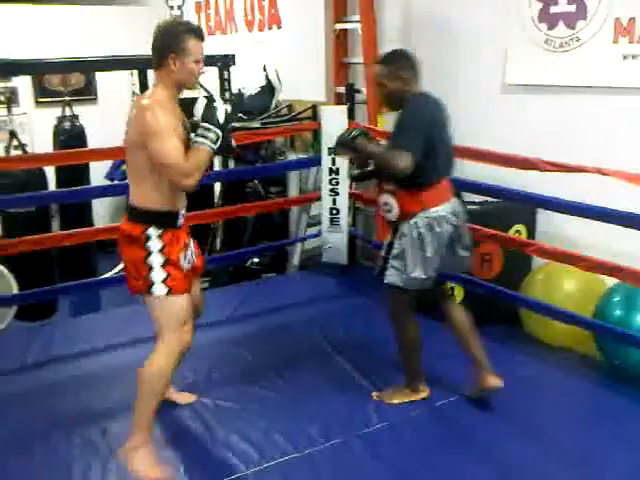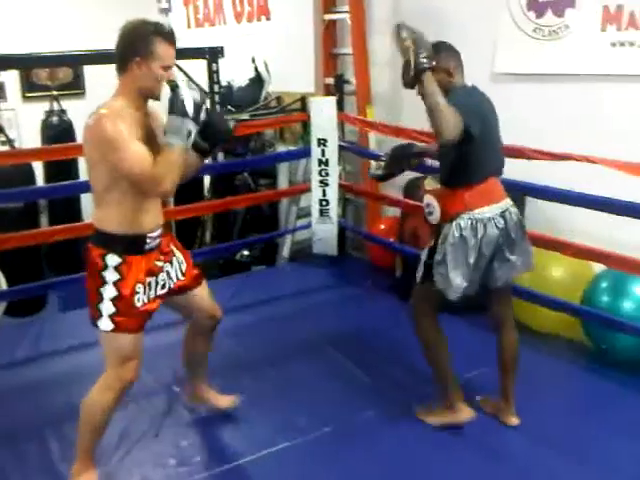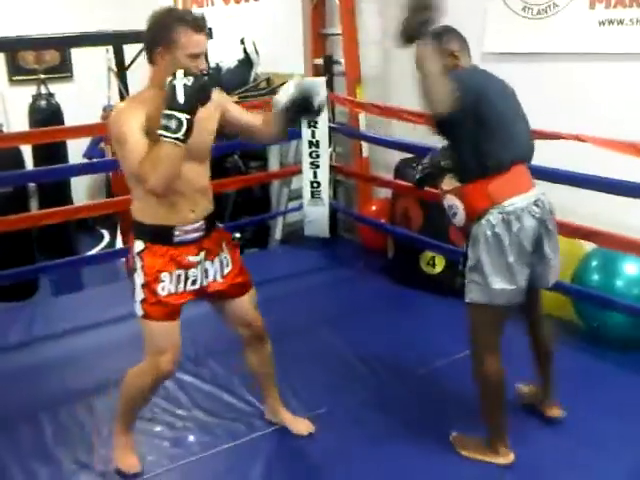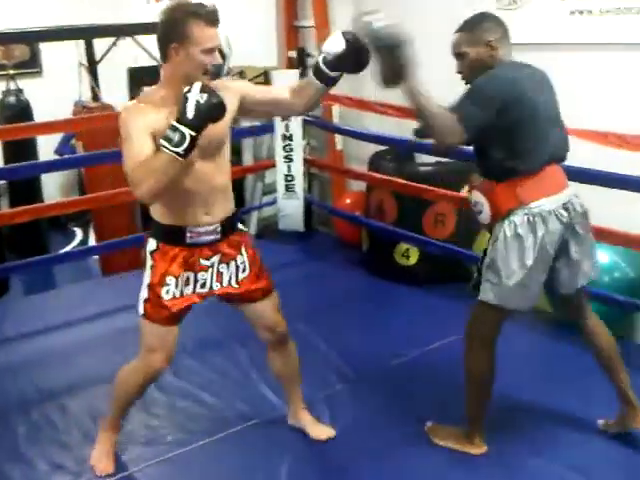
dt=0.4s
person 1, frame 1
left shoulder: (166, 106)
right shoulder: (152, 111)
right elbow: (186, 176)
left wrist: (207, 134)
right wrist: (208, 130)
left hip: (168, 228)
right hip: (151, 233)
left knee: (192, 308)
right knee: (177, 335)
left ankle: (162, 386)
person 1, frame 2
left shoulder: (148, 113)
right shoulder: (109, 123)
left elbow: (178, 171)
right elbow: (161, 183)
left wrist: (202, 139)
right wrist: (183, 124)
left hip: (158, 246)
right hip: (120, 259)
left knee: (208, 315)
right knee: (122, 371)
left ankle: (199, 389)
person 1, frame 3
left shoulder: (208, 100)
right shoulder: (127, 115)
left elbow: (261, 131)
right elbow: (155, 181)
left wrist: (288, 107)
right wrist: (178, 116)
left hip: (209, 239)
right hip: (159, 249)
left knee: (252, 327)
right knee: (162, 361)
left ankle: (275, 408)
right ankle: (122, 430)
person 1, frame 4
left shoulder: (225, 92)
right shoulder: (138, 113)
left elbow: (292, 102)
right elbow: (144, 188)
left wrist: (329, 66)
right wrist: (185, 128)
left hip: (229, 239)
right hip: (174, 248)
left knee: (276, 330)
right knee: (153, 360)
left ankle: (298, 412)
right ankle: (108, 432)
person 2, frame 1
left shoulder: (414, 114)
right shoulder: (430, 105)
left elbow: (402, 164)
left wrist: (363, 146)
right wrist: (375, 154)
left hip: (421, 221)
right hip: (445, 210)
left knee: (401, 305)
right knee: (442, 294)
left ankle: (415, 385)
right ankle: (484, 371)
person 2, frame 2
left shoulder: (462, 101)
right shoulder: (477, 100)
left elbow: (449, 134)
left wrist: (422, 76)
right wrist: (418, 155)
left hip: (470, 223)
right hip: (501, 213)
left knee: (423, 307)
right knee: (501, 313)
left ankle: (453, 403)
right ankle: (506, 404)
person 2, frame 3
left shoulder: (469, 85)
right shoulder: (495, 86)
left elbow: (440, 107)
left wrist: (421, 37)
right wrist: (450, 163)
left hip: (500, 219)
right hip: (531, 203)
left knee: (484, 338)
right knee: (532, 309)
left ankle: (495, 444)
right ankle: (546, 396)
person 2, frame 4
left shoulder: (495, 84)
right shoulder: (534, 76)
left elbow: (449, 133)
left wrist: (403, 76)
left hip: (525, 220)
right hip: (562, 205)
left knee: (481, 332)
right knee: (580, 310)
left ankle: (472, 434)
